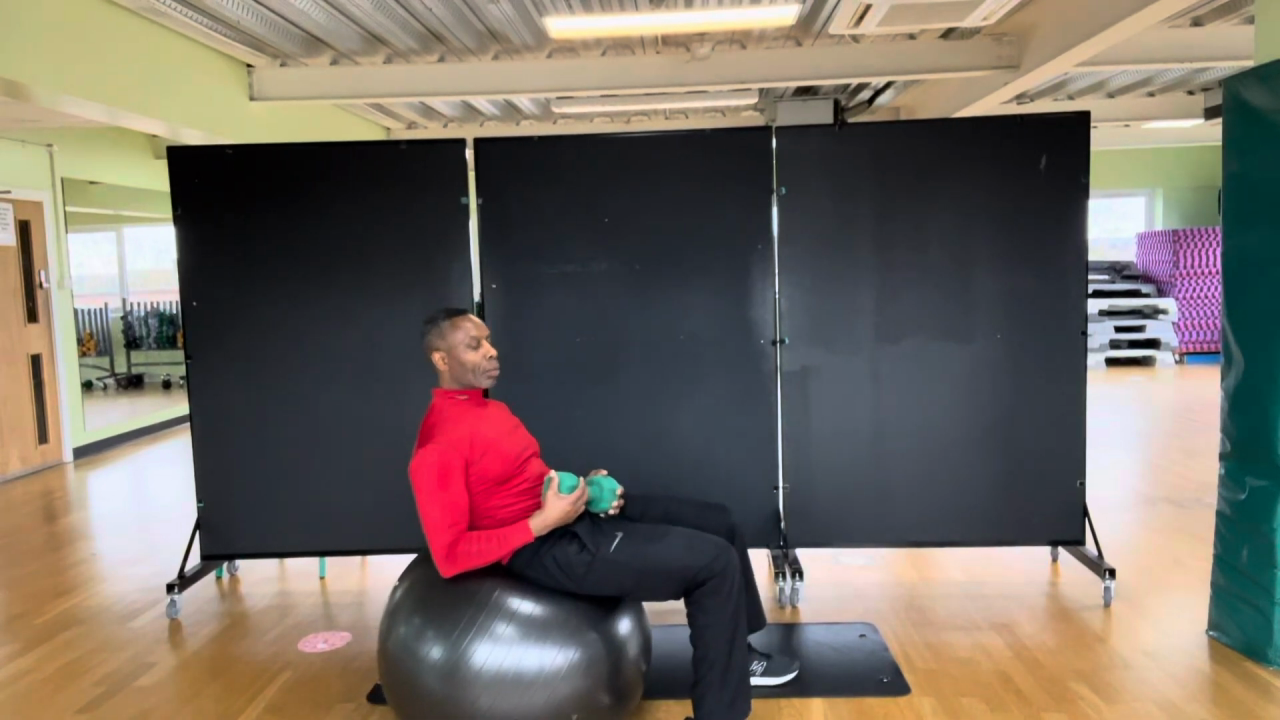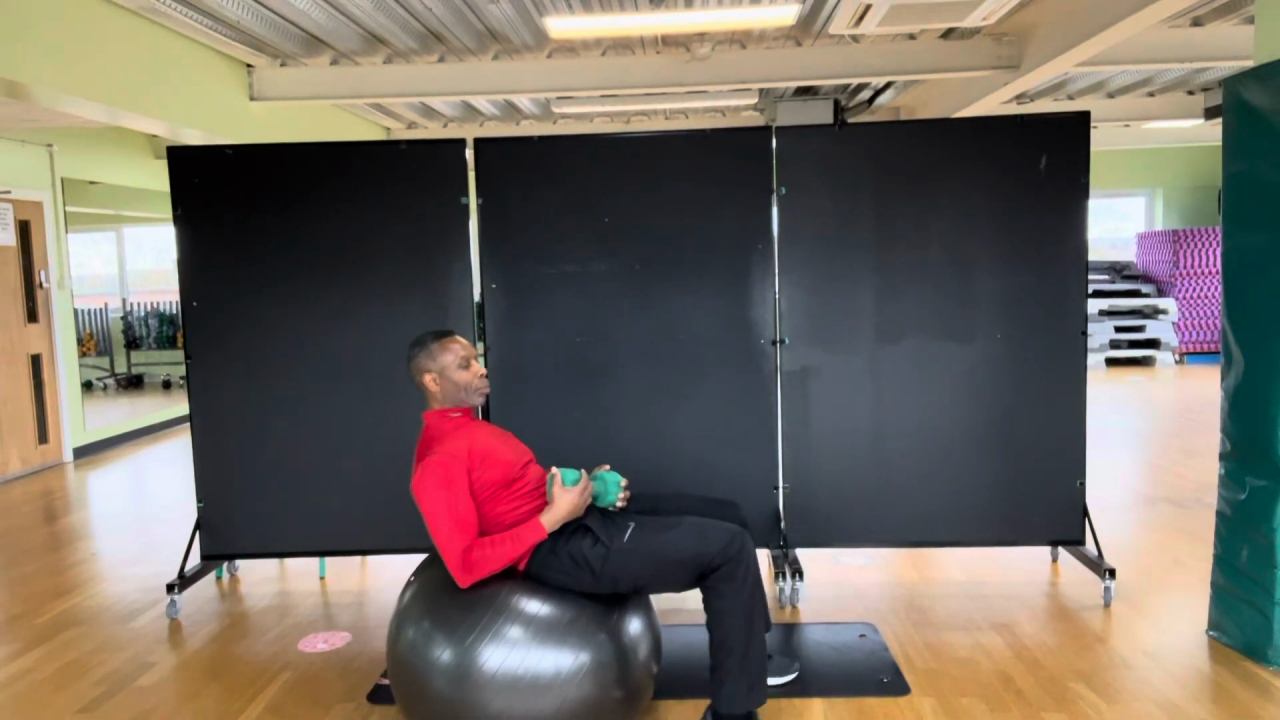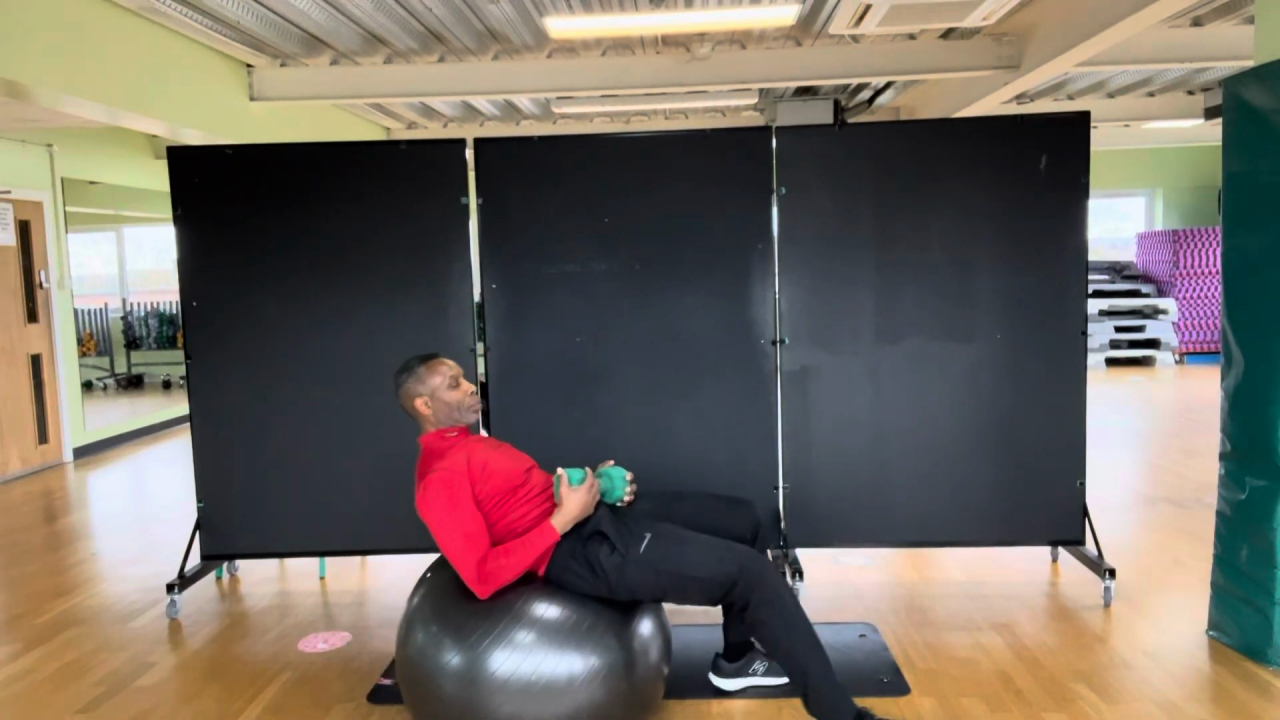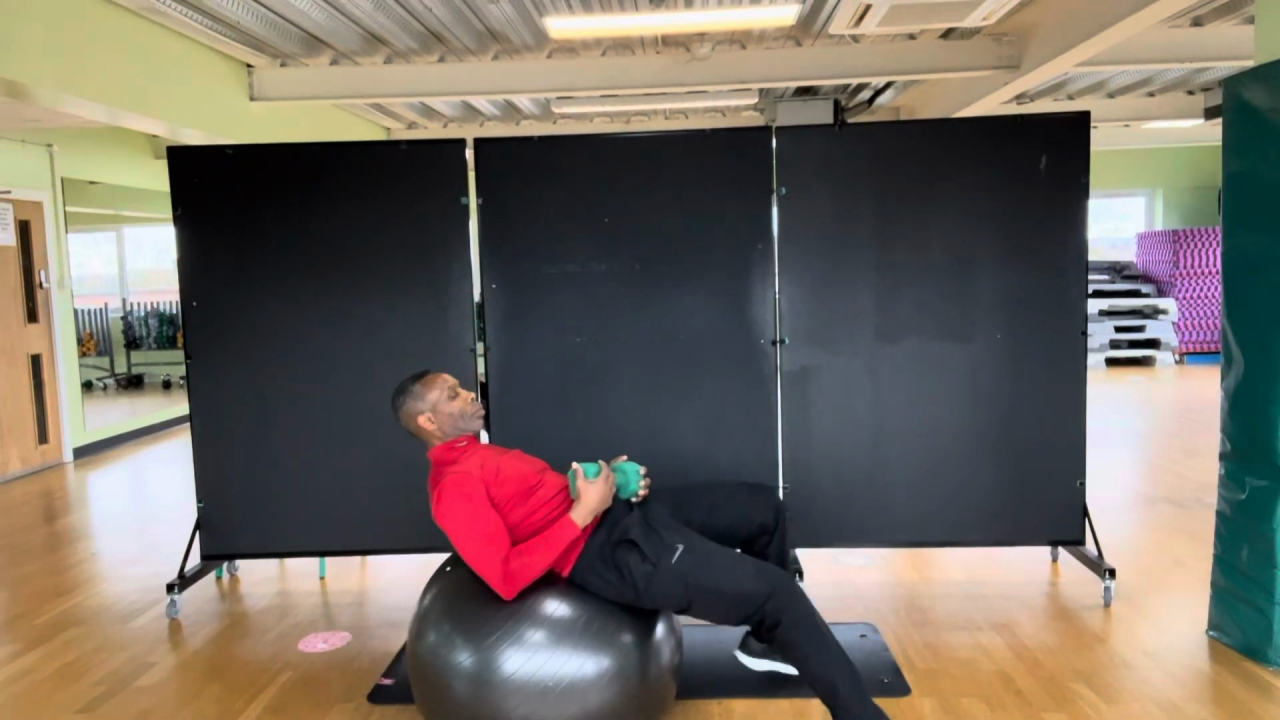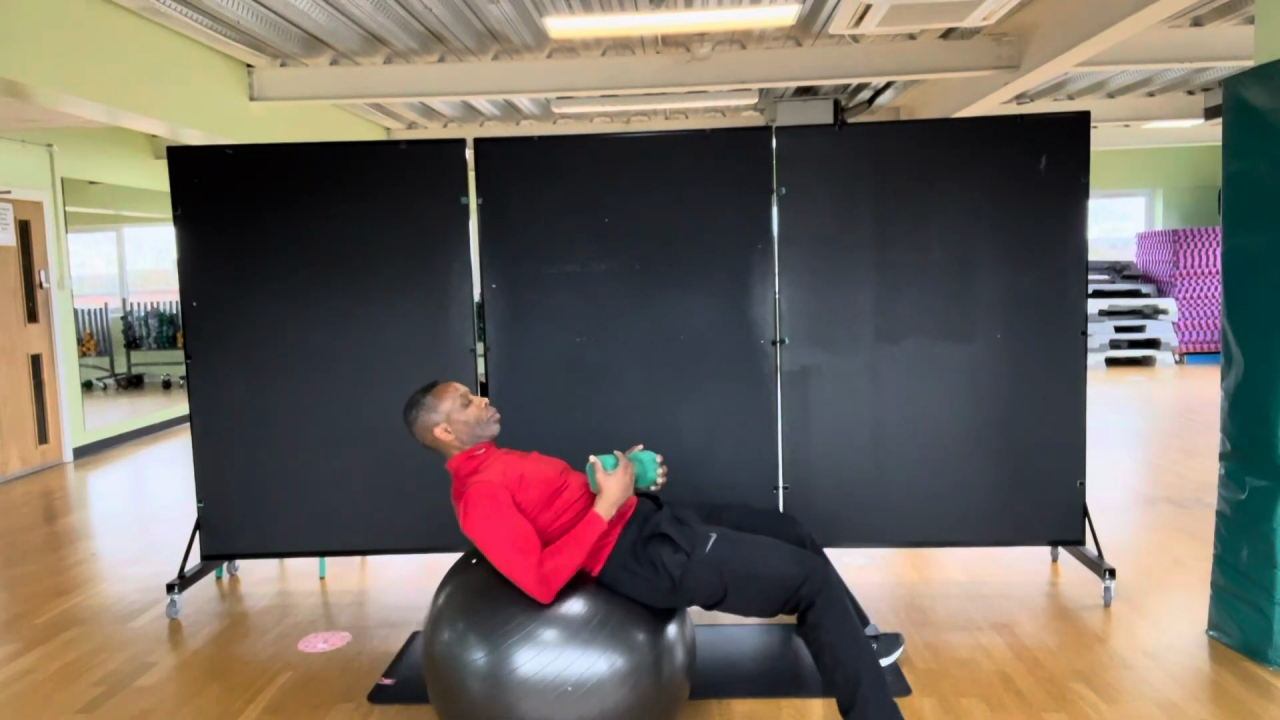
dt=0.2s
person 1, frame 1
left shoulder: (490, 410)
right shoulder: (439, 444)
right elbow: (449, 555)
left wrist: (585, 487)
right wrist: (544, 521)
left hip: (578, 513)
right hip: (549, 547)
left knee: (716, 523)
right knee: (714, 562)
left ankle: (737, 654)
person 1, frame 2
left shoulder: (472, 428)
right shoulder: (438, 461)
right elbow: (465, 565)
left wrist: (589, 486)
right wrist: (554, 516)
left hip: (585, 516)
right hip: (564, 548)
left knee: (726, 517)
right knee: (729, 547)
left ankle: (745, 656)
person 1, frame 3
left shoulder: (471, 447)
right shoulder: (440, 480)
right elbow: (483, 577)
left wrist: (594, 485)
right wrist: (566, 516)
left hip: (598, 520)
right hip: (586, 553)
left knee: (740, 516)
right knee: (748, 572)
left ankle: (736, 659)
person 1, frame 4
left shoulder: (475, 456)
right shoulder: (455, 485)
right elbow: (506, 578)
left wrist: (608, 484)
right wrist: (584, 511)
left hip: (623, 515)
right hip: (613, 553)
left knee: (764, 507)
right knee: (776, 594)
left ankle: (763, 641)
person 1, frame 5
left shoulder: (492, 464)
right shoulder: (479, 495)
right elbow: (542, 580)
left wrist: (629, 479)
right wrist: (607, 504)
left hip: (648, 516)
right hip: (646, 554)
left knee: (787, 533)
right knee: (810, 580)
left ankle: (850, 642)
